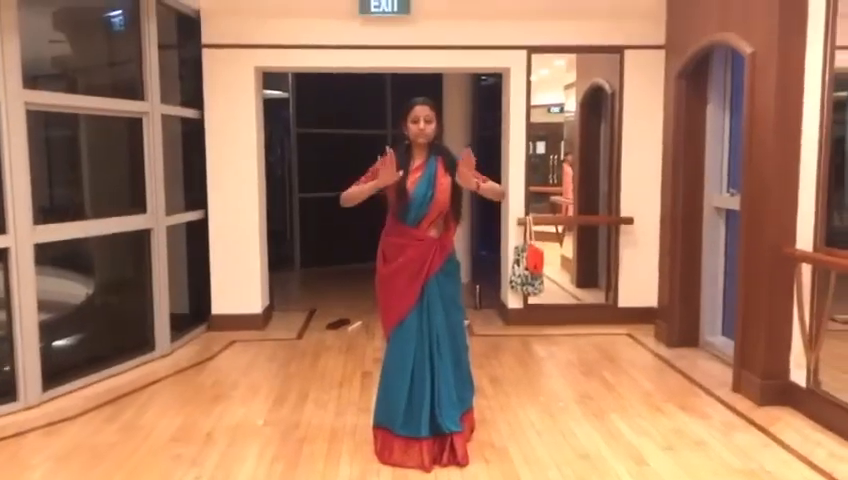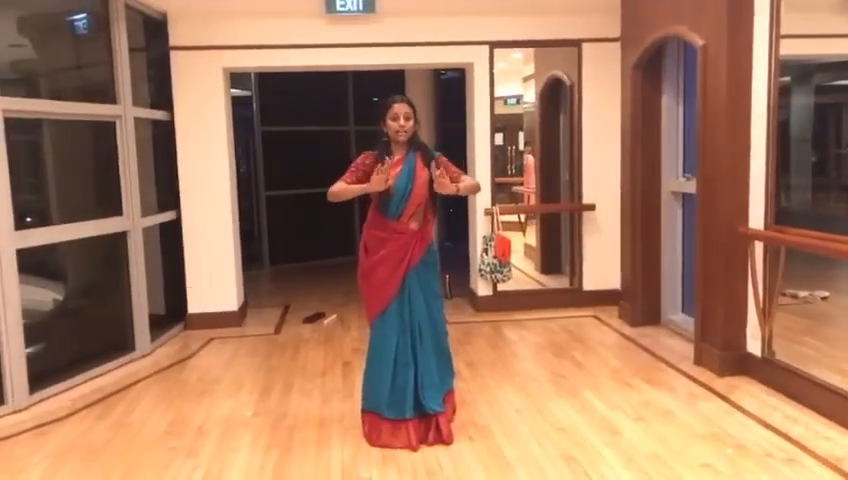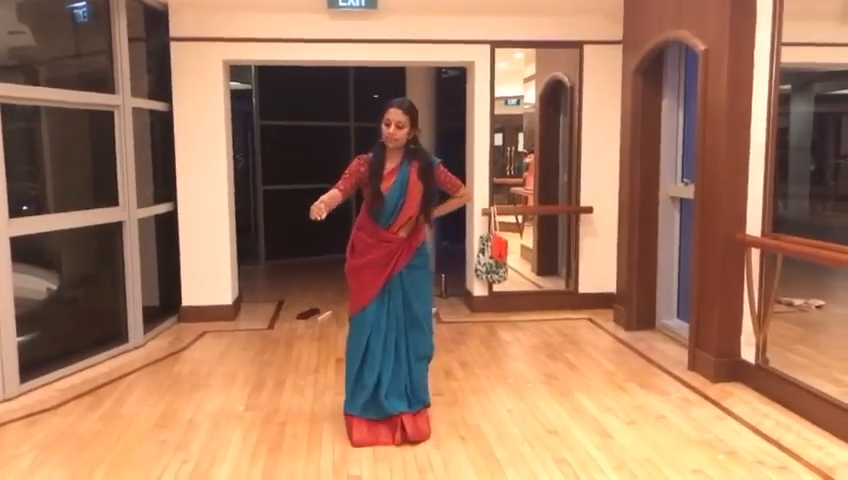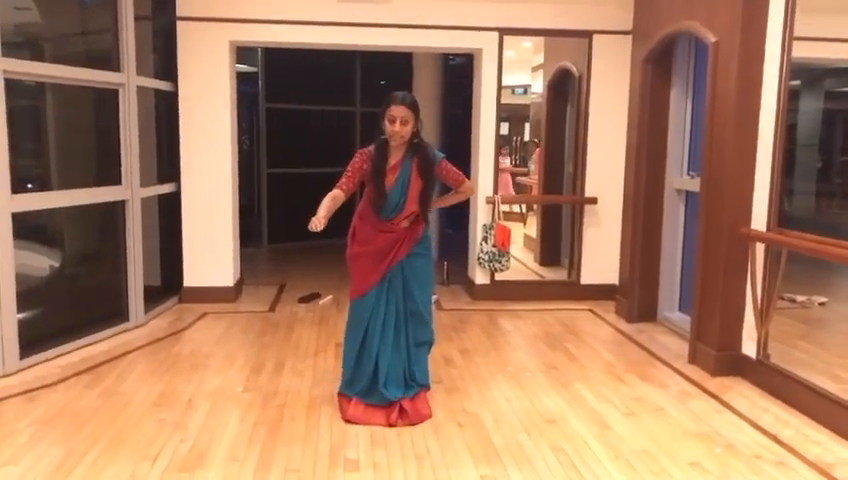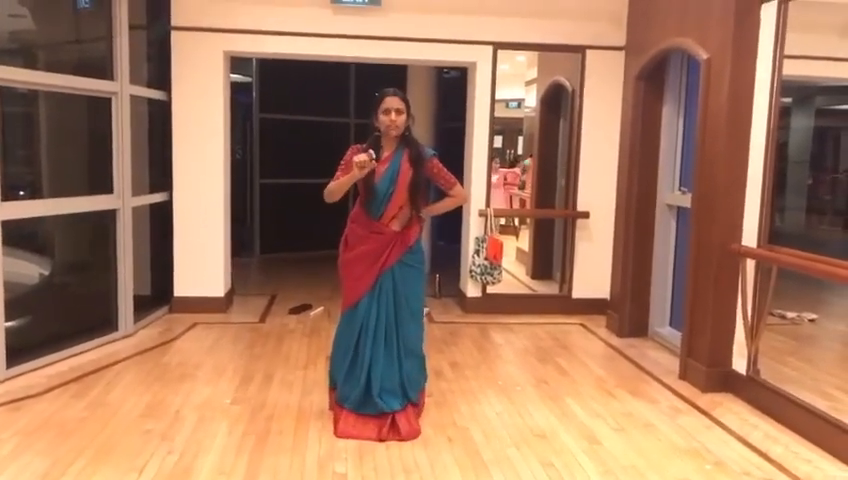
dt=1s
person 1, frame 1
left shoulder: (451, 165)
right shoulder: (390, 163)
left elbow: (498, 194)
right elbow: (346, 199)
left wrist: (473, 184)
right wrist: (380, 183)
left hip: (439, 265)
right hip: (400, 265)
left knee: (443, 339)
right knee: (405, 342)
left ankle: (446, 422)
right ankle: (405, 427)
person 1, frame 2
left shoulder: (429, 160)
right shoulder: (370, 160)
left elbow: (474, 184)
right elbow: (333, 193)
left wrist: (450, 188)
right wrist: (369, 187)
left hip: (419, 254)
right hip: (382, 255)
left knee: (424, 326)
right knee: (389, 329)
left ankle: (428, 407)
right ankle: (391, 412)
person 1, frame 3
left shoulder: (426, 166)
right shoulder: (365, 164)
left elbow: (463, 195)
right elbow: (339, 192)
left wrist: (429, 215)
right wrist: (323, 204)
left hip: (409, 258)
right hip: (370, 258)
left knee: (411, 329)
right knee: (369, 332)
left ankle: (408, 407)
right ankle: (368, 409)
person 1, frame 4
left shoulder: (428, 159)
right shoulder: (368, 157)
left elbow: (466, 188)
right elbow: (339, 192)
left wrist: (429, 206)
right wrist: (321, 214)
left hip: (410, 247)
right hip: (371, 247)
left knee: (410, 316)
right knee: (369, 317)
left ankle: (406, 389)
right ankle: (366, 388)
person 1, frame 5
left shoulder: (420, 157)
right shoulder: (359, 153)
left elbow: (459, 194)
right elbow: (329, 196)
left wrist: (420, 213)
right wrist: (355, 174)
left hip: (403, 253)
right hip: (363, 251)
left knee: (401, 325)
right knee: (360, 325)
left ankle: (398, 403)
right ankle: (356, 400)
